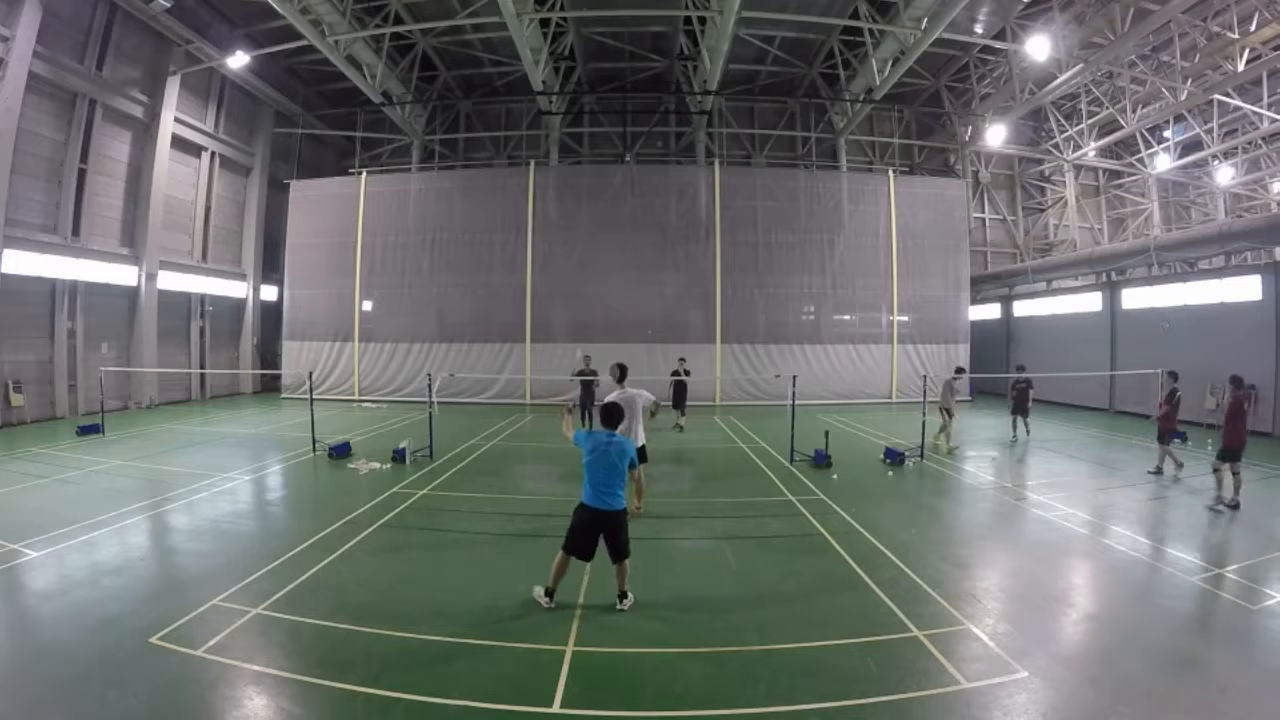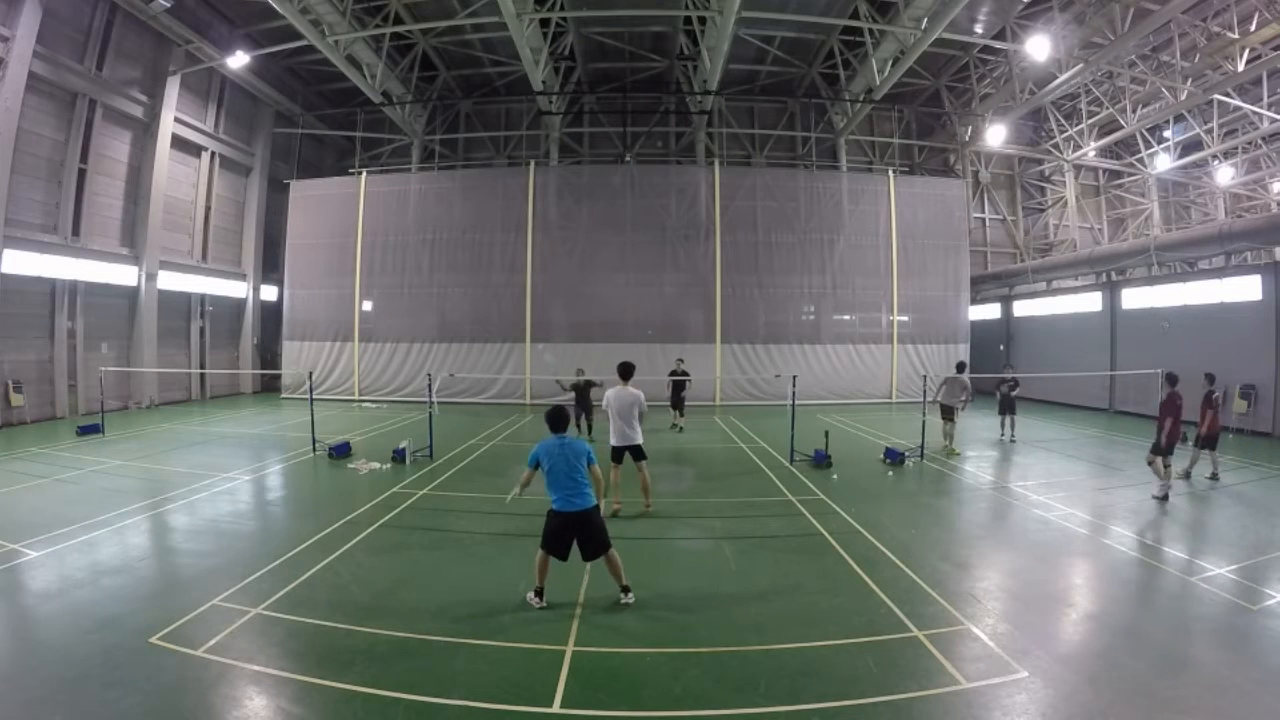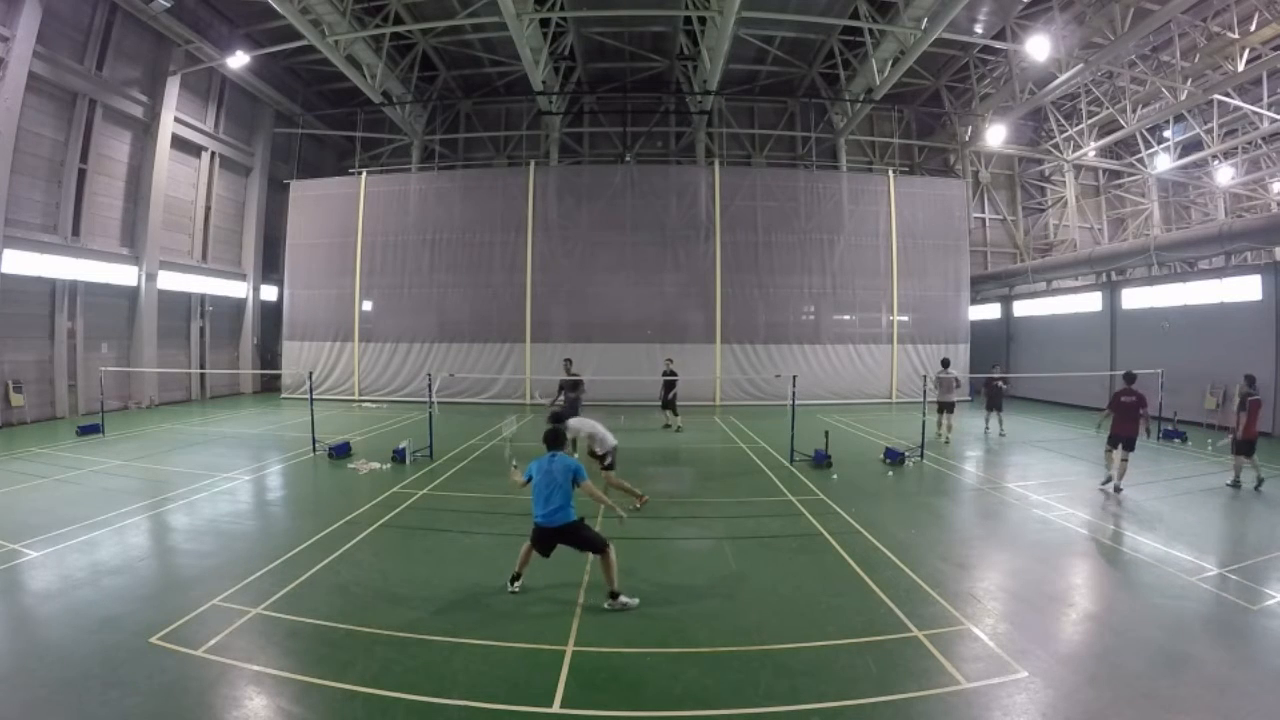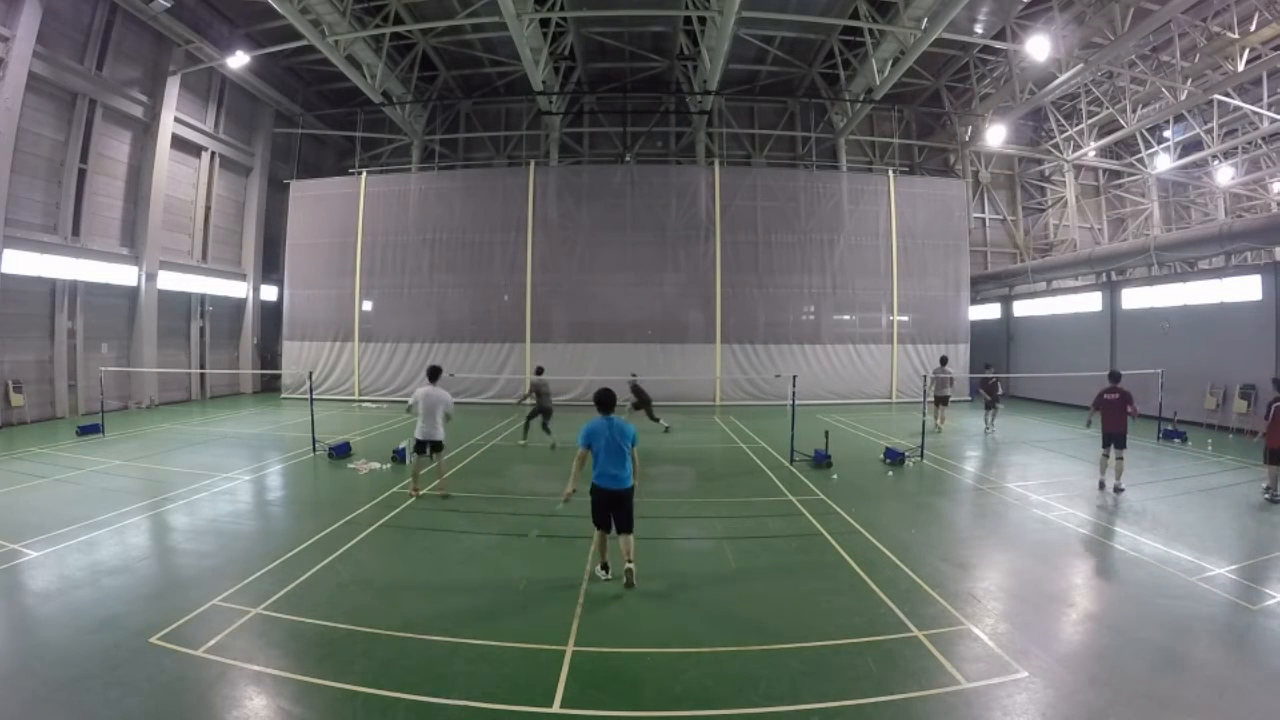
dt=1s
person 1, frame 1
left shoulder: (588, 438)
right shoulder: (628, 446)
left elbow: (566, 431)
right elbow: (633, 475)
left wrist: (567, 414)
left hip: (589, 509)
right hip: (616, 510)
left knee: (567, 552)
right knee: (621, 555)
left ankle: (548, 594)
right ankle: (623, 596)
person 1, frame 2
left shoulder: (540, 449)
right shoulder: (582, 446)
left elbow: (526, 481)
right elbow: (598, 478)
left wrist: (519, 489)
right wrist: (597, 501)
left hip: (560, 512)
right hip: (588, 509)
left knee: (545, 551)
right knee: (607, 551)
left ankle: (538, 594)
right ankle: (625, 591)
person 1, frame 3
left shoulder: (536, 464)
right shoulder: (572, 464)
left elbow: (520, 481)
right elbow: (591, 492)
left wrist: (514, 474)
right wrist: (616, 509)
left hip: (542, 524)
right hip: (568, 524)
left knee: (532, 543)
right knee: (606, 550)
left ankle: (515, 579)
right ankle: (614, 597)
person 1, frame 4
left shoulder: (590, 428)
right shoulder: (628, 428)
left elbow: (580, 458)
right elbow: (634, 458)
left wrist: (571, 485)
right wrist: (634, 479)
left hip: (601, 487)
right hip: (624, 487)
left knee: (601, 529)
right knee: (625, 532)
left ankle: (604, 568)
right ankle: (629, 562)
